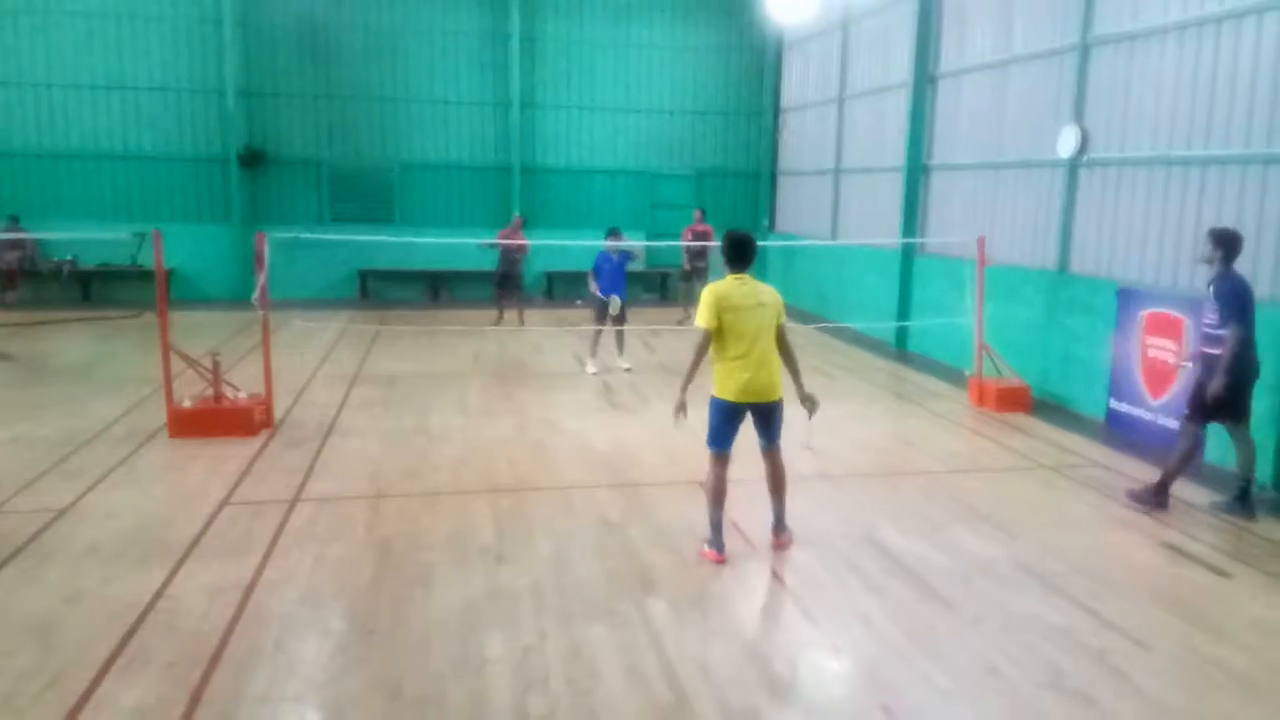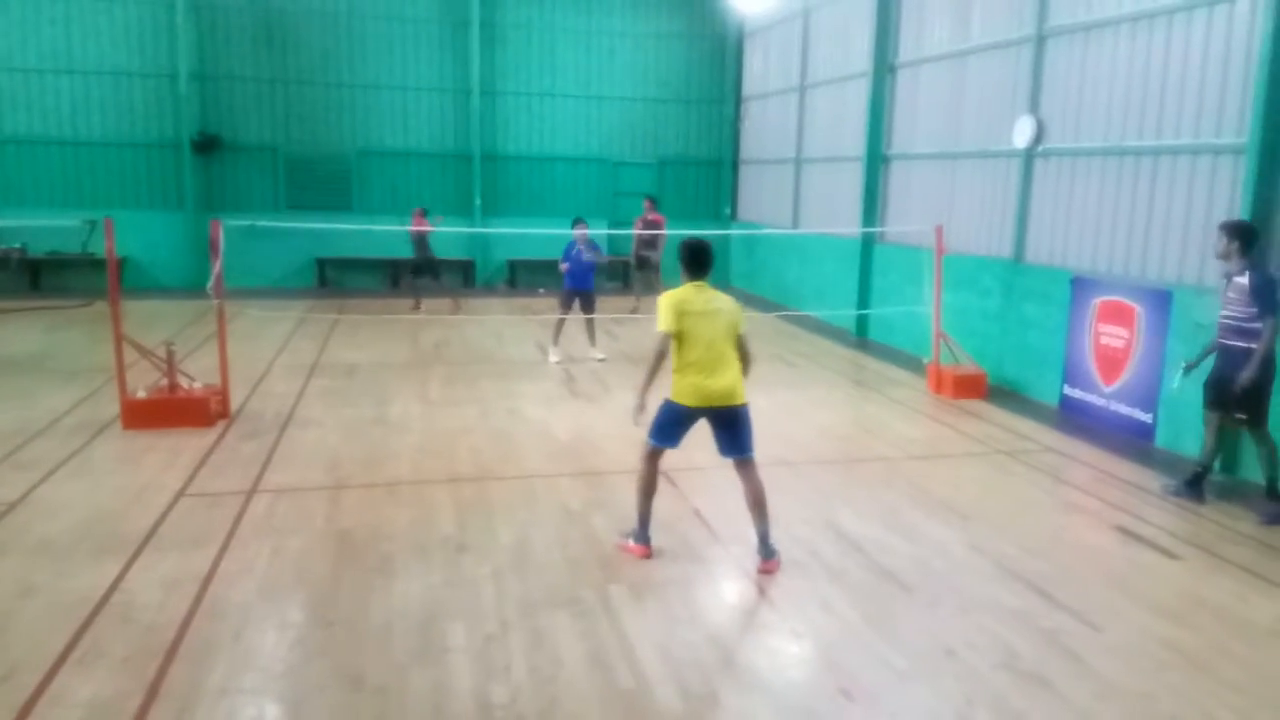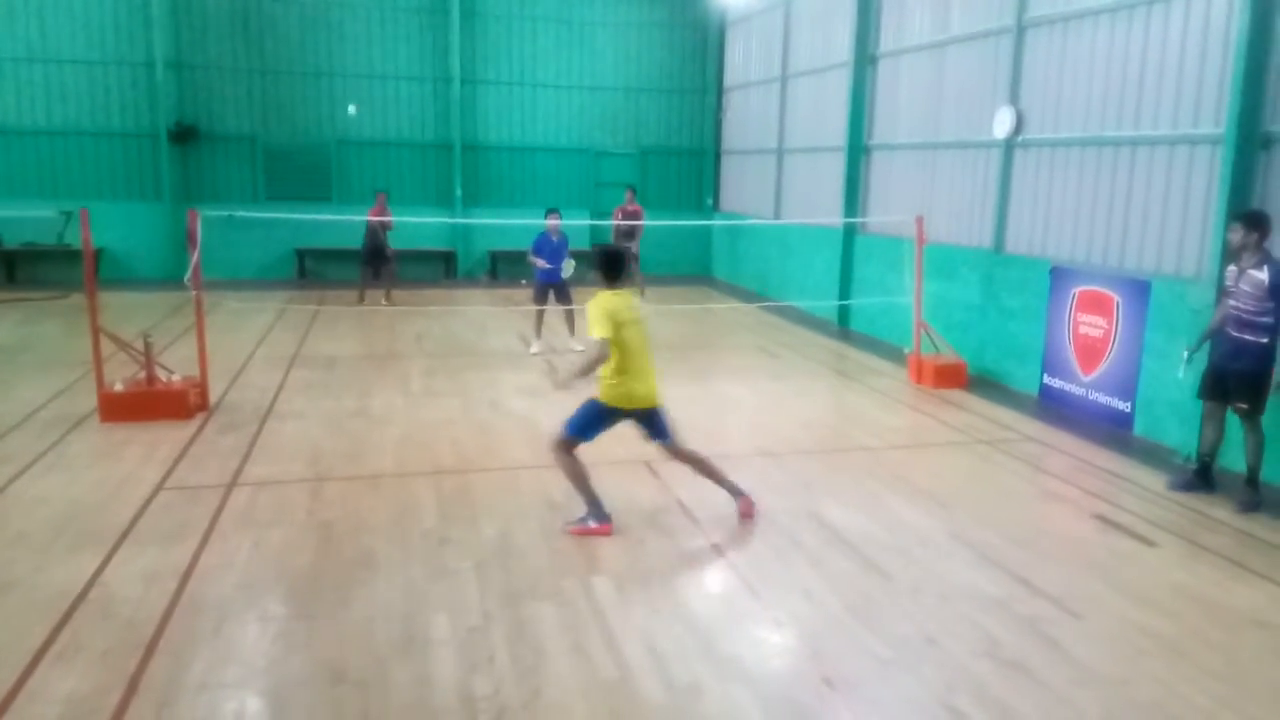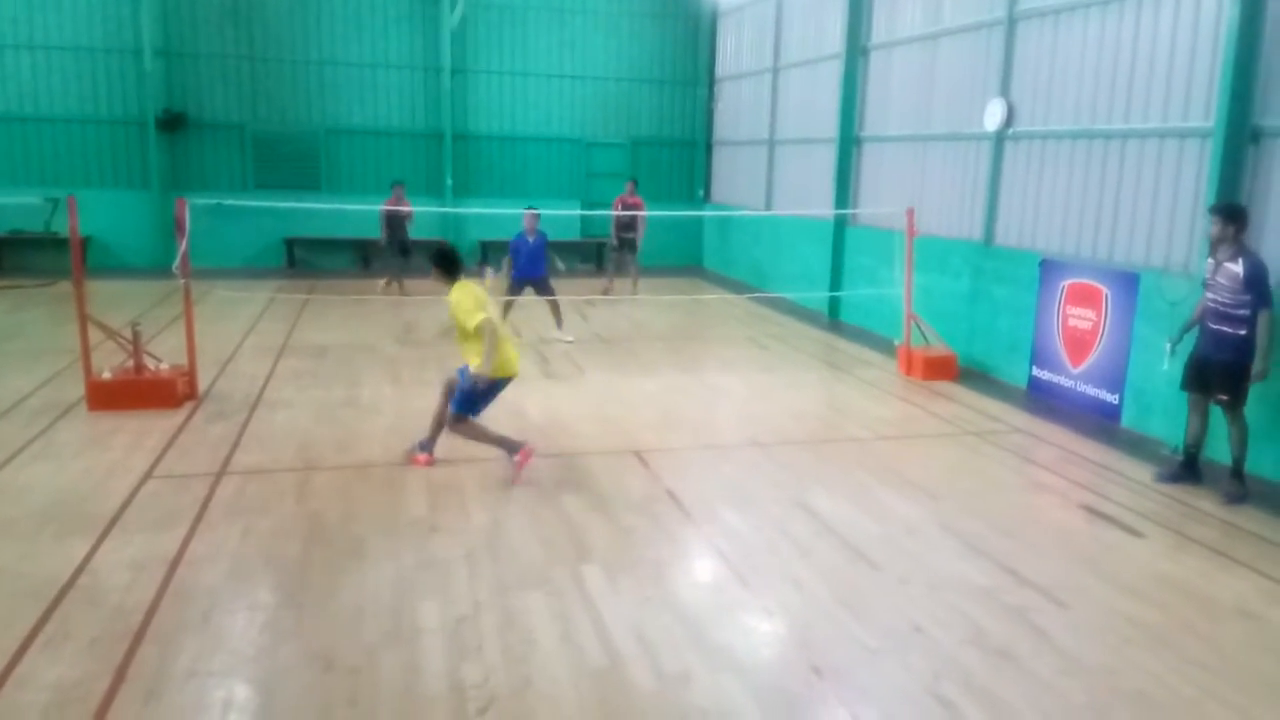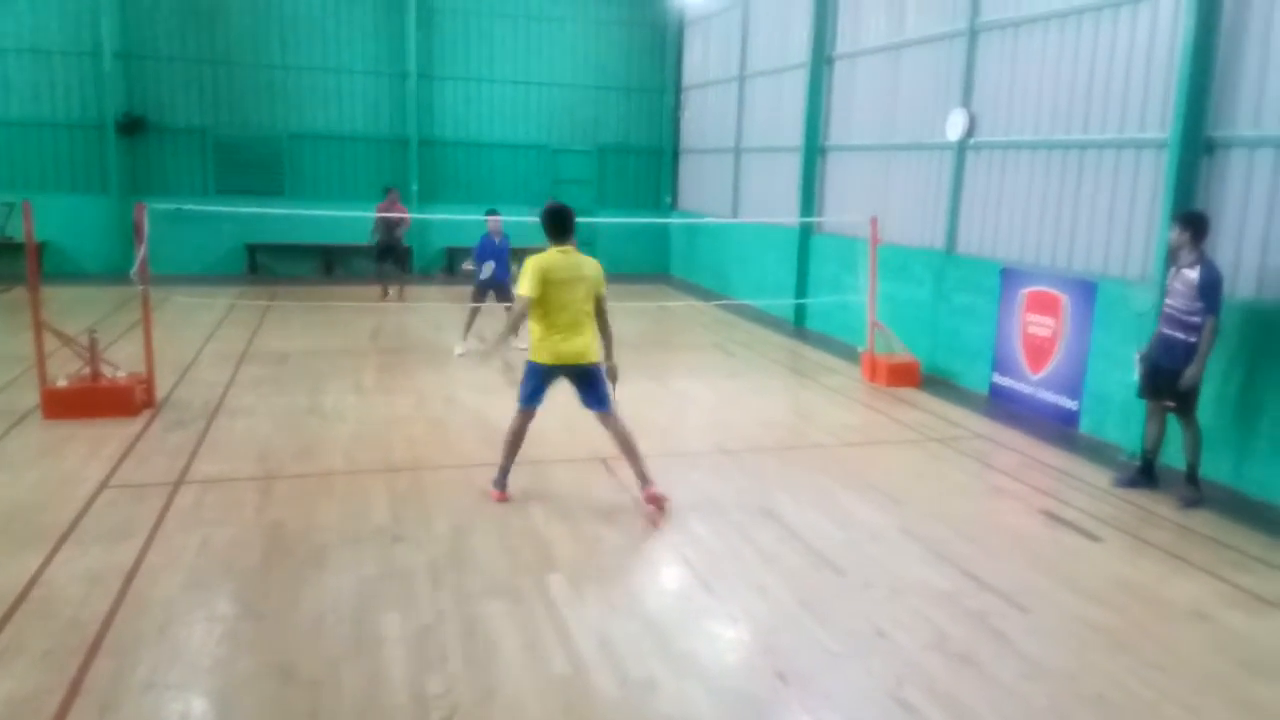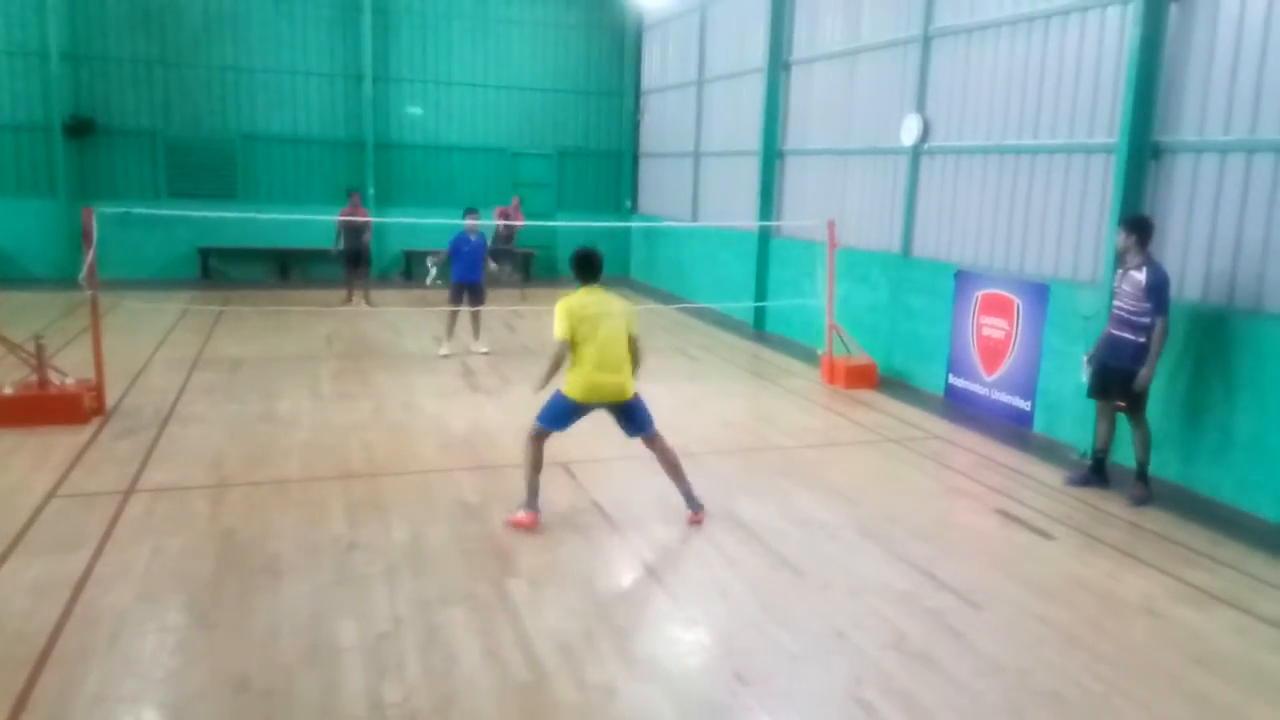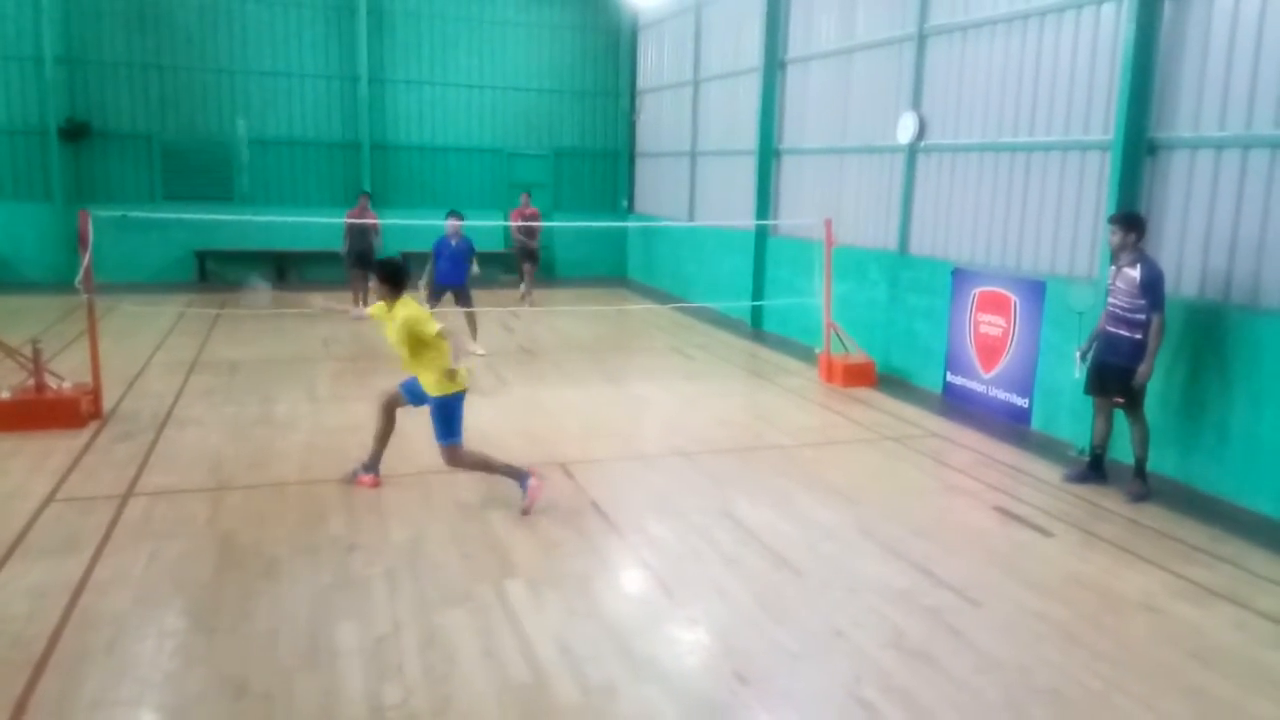
dt=0.7s
person 1, frame 1
left shoulder: (1223, 286)
right shoulder: (1234, 283)
left elbow: (1235, 333)
left wrist: (1220, 375)
right wrist: (1205, 365)
left hip: (1227, 371)
right hip: (1241, 370)
left knee: (1191, 428)
right knee: (1239, 431)
left ankle: (1160, 492)
right ankle: (1243, 499)
person 1, frame 2
right shoulder: (1230, 278)
left wrist: (1254, 367)
right wrist: (1199, 357)
left hip: (1248, 369)
right hip: (1226, 363)
right knee: (1212, 422)
right ankle: (1195, 483)
person 1, frame 3
right shoulder: (1232, 267)
right wrist: (1200, 341)
left hip: (1253, 361)
right hip: (1223, 354)
left knee: (1250, 420)
right knee: (1211, 411)
left ankle: (1252, 485)
right ankle: (1203, 473)
person 1, frame 4
left shoulder: (1252, 266)
right shoulder: (1212, 259)
left elbow: (1264, 314)
left wrist: (1262, 359)
right wrist: (1182, 331)
left hip: (1233, 354)
right hip: (1205, 347)
left knee: (1233, 412)
right knee: (1196, 402)
left ankle: (1237, 477)
right ankle: (1189, 465)
person 1, frame 5
left shoulder: (1207, 274)
right shoulder: (1175, 268)
left elbow: (1211, 324)
left wrist: (1198, 365)
right wrist: (1149, 348)
left hip: (1183, 361)
right hip: (1161, 356)
left knee: (1186, 418)
right knee: (1153, 409)
left ankle: (1192, 482)
right ankle: (1146, 471)
person 1, frame 6
left shoulder: (1155, 275)
right shoulder: (1122, 271)
left elbow: (1160, 324)
left wrist: (1150, 366)
right wrist: (1097, 348)
left hip: (1133, 362)
right hip: (1109, 356)
left knee: (1136, 417)
right knee: (1103, 409)
left ankle: (1142, 480)
right ankle: (1097, 470)
person 1, frame 7
left shoulder: (1149, 272)
right shoulder: (1115, 267)
left elbow: (1157, 320)
left wrist: (1148, 362)
right wrist: (1089, 343)
left hip: (1130, 358)
right hip: (1105, 352)
left knee: (1134, 413)
right knee: (1101, 406)
left ankle: (1140, 476)
right ankle: (1095, 466)
person 2, frame 1
left shoulder: (715, 292)
right shoulder: (771, 294)
left elbow: (703, 344)
right elbow: (784, 346)
left wrist: (683, 389)
right wrist: (802, 388)
left hip: (729, 390)
right hip: (769, 390)
left knee: (718, 461)
right knee: (772, 454)
left ankle: (716, 543)
right ankle: (780, 528)
person 2, frame 2
left shoulder: (672, 300)
right shoulder: (728, 303)
left elbow: (663, 347)
right elbow: (744, 357)
left wrist: (642, 393)
left hip: (687, 393)
right hip: (730, 395)
left knee: (651, 455)
right knee: (747, 468)
left ankle: (641, 538)
right ankle: (766, 550)
person 2, frame 3
left shoulder: (598, 306)
right shoulder: (634, 303)
left elbow: (601, 355)
left wrist: (570, 377)
left hip: (615, 394)
right hip: (646, 393)
left knee: (562, 447)
right knee: (674, 449)
left ankle: (598, 517)
right ankle: (739, 497)
person 2, frame 4
left shoulder: (461, 298)
right shoulder: (468, 287)
left elbow: (491, 329)
left wrist: (487, 364)
left hip: (496, 367)
right hip: (497, 360)
left knee: (455, 421)
right knee: (450, 388)
left ankle: (516, 448)
right ankle: (427, 447)
person 2, frame 5
left shoulder: (536, 264)
right shoulder: (592, 266)
left elbow: (522, 309)
right elbow: (602, 317)
left wrist: (499, 339)
right wrist: (609, 358)
left hip: (545, 355)
right hip: (584, 355)
left knee: (523, 417)
right knee: (610, 420)
left ankle: (500, 483)
right ankle: (647, 486)
person 2, frame 6
left shoulder: (567, 306)
right shoulder: (621, 305)
left elbow: (561, 353)
right elbow: (635, 354)
left wrist: (544, 379)
left hip: (580, 388)
right hip: (619, 388)
left knee: (535, 437)
right knee: (655, 442)
left ankle: (530, 508)
right ankle: (693, 504)
person 2, frame 7
left shoulder: (408, 315)
right shoulder: (388, 308)
left elbow: (448, 337)
left wrist: (453, 365)
left hip: (443, 385)
right hip: (428, 379)
left knee: (453, 456)
right knee: (388, 402)
left ankle: (524, 479)
right ankle: (372, 468)
